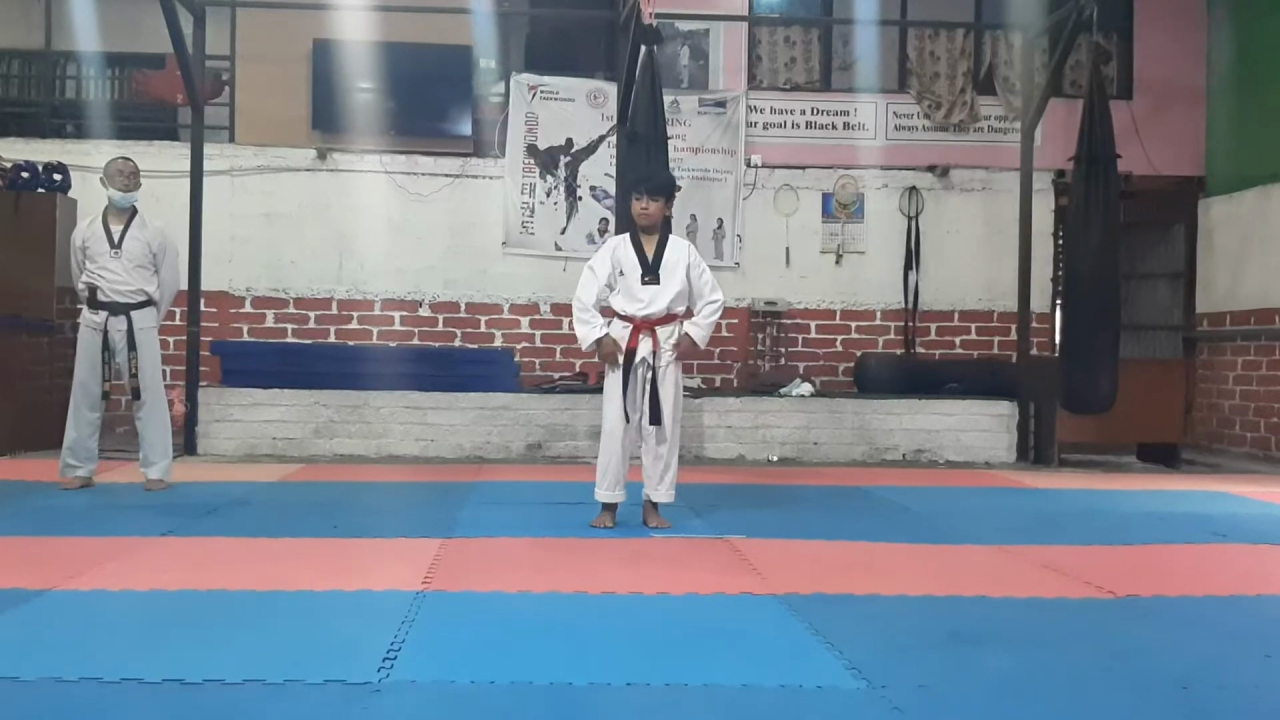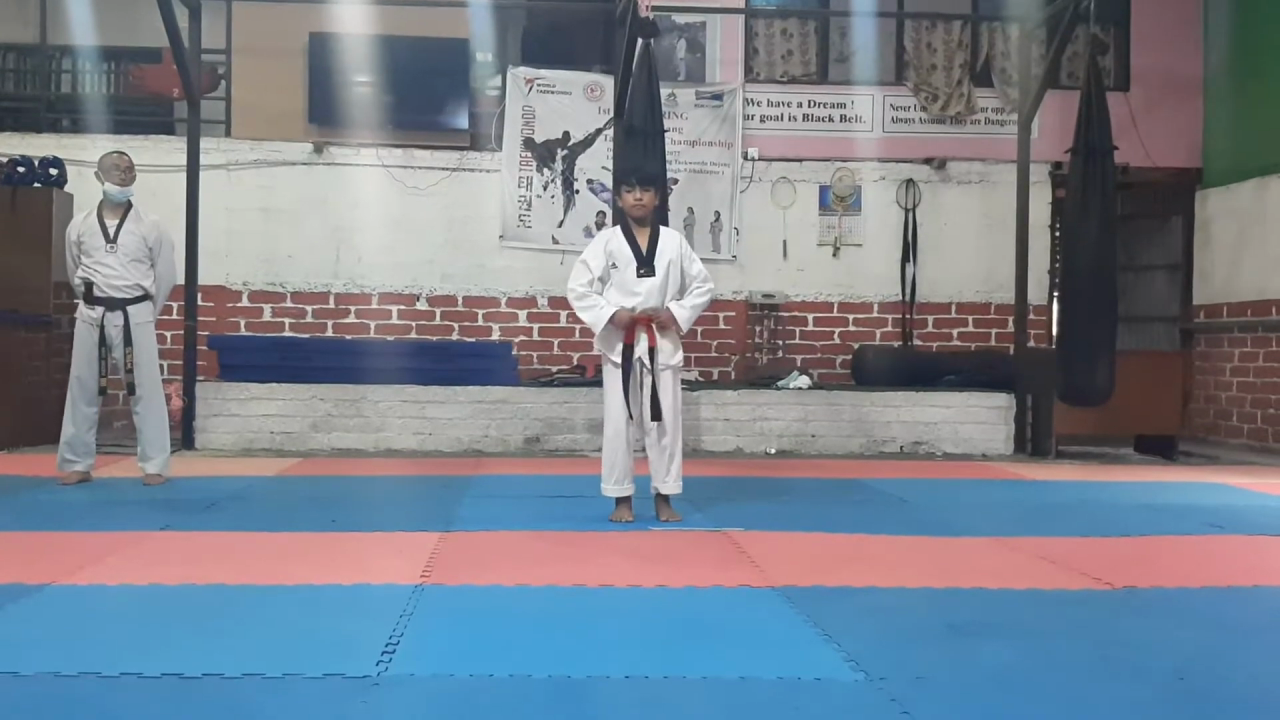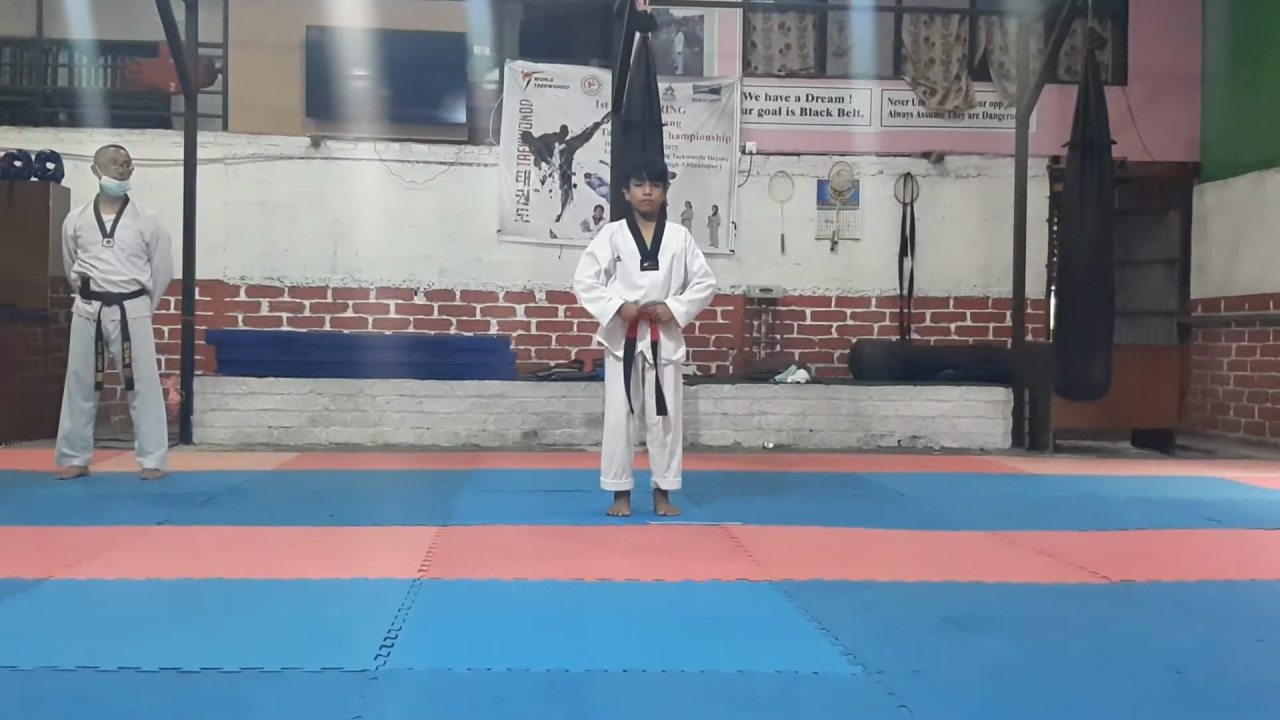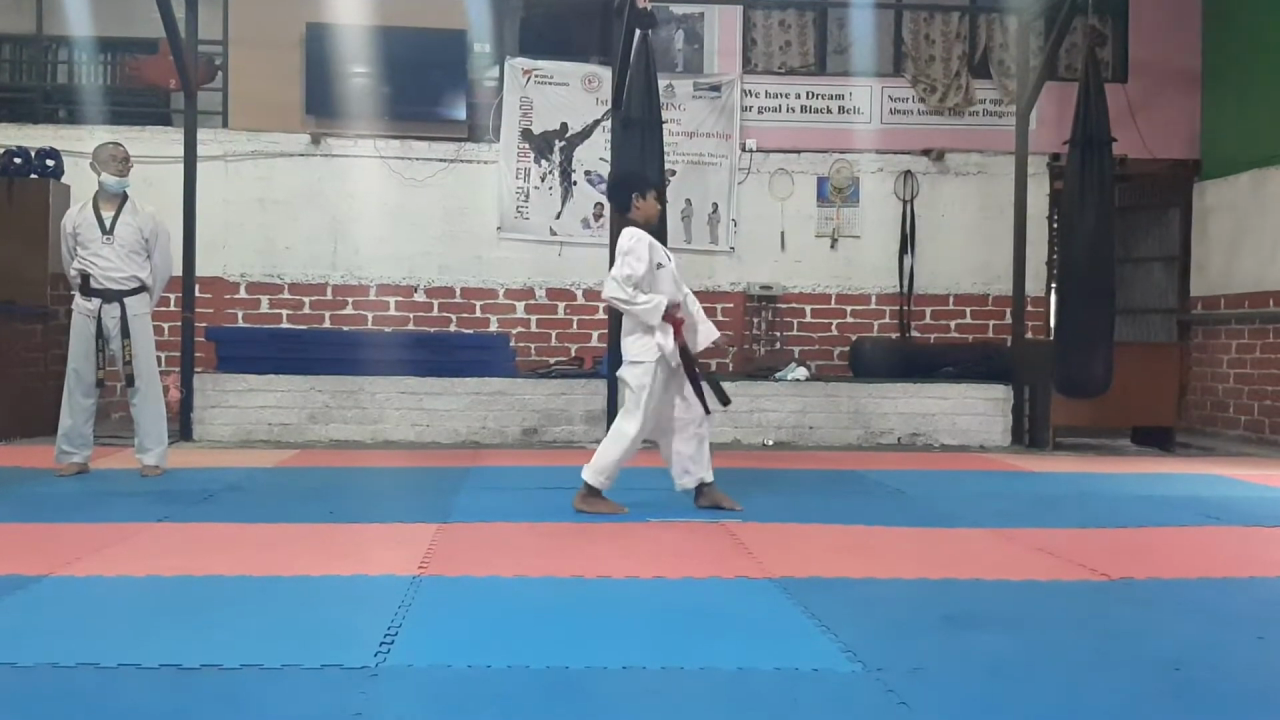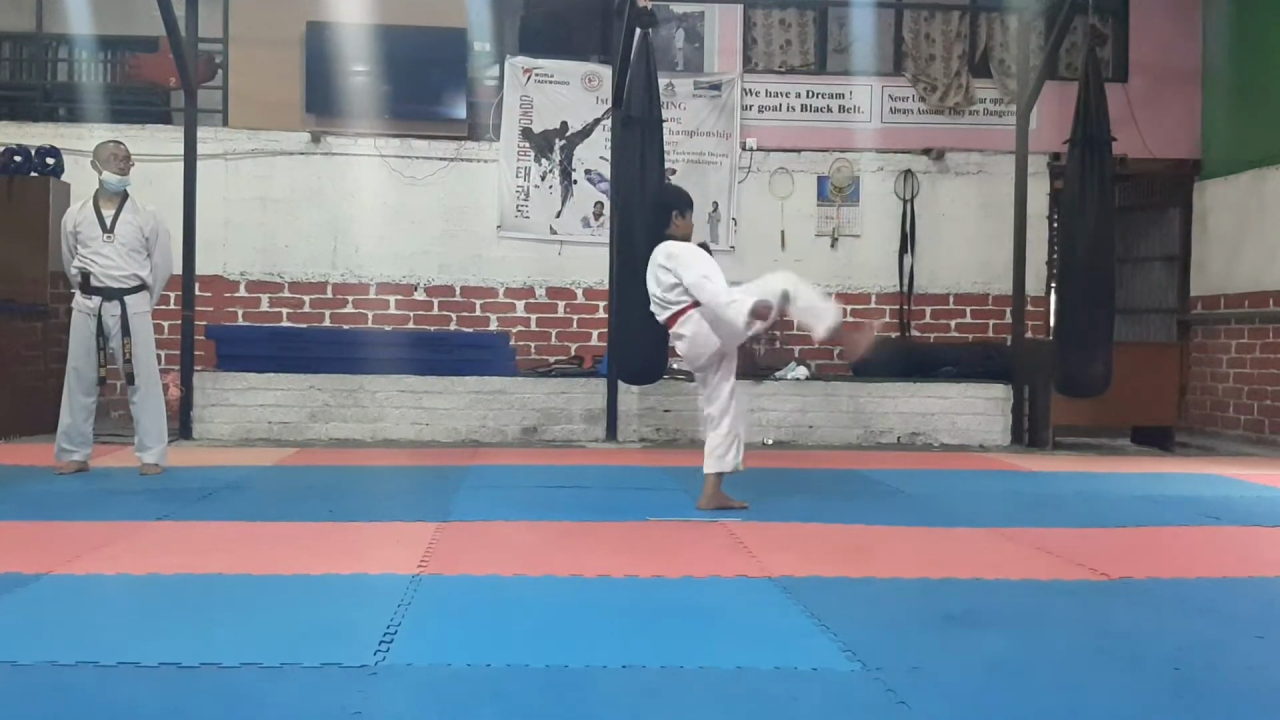
dt=1s
person 1, frame 1
left shoulder: (684, 251)
right shoulder: (615, 248)
left elbow: (712, 298)
right elbow: (585, 297)
left wrist: (694, 335)
right wrist: (598, 338)
left hip: (666, 346)
right hip: (624, 344)
left knee: (663, 428)
right knee: (617, 426)
left ankle: (653, 505)
right ankle: (608, 505)
person 1, frame 2
left shoulder: (674, 241)
right shoulder: (607, 241)
left elbow: (702, 285)
right elbow: (578, 287)
left wrist: (677, 313)
right wrist: (610, 314)
left hip: (662, 343)
right hip: (620, 342)
left knee: (664, 420)
right knee: (618, 421)
left ankle: (663, 495)
right ankle: (622, 497)
person 1, frame 3
left shoulder: (679, 236)
right shoulder: (613, 234)
left elbow: (705, 282)
right elbow: (585, 281)
left wrist: (676, 308)
right wrist: (617, 307)
left hip: (664, 336)
right hip: (623, 335)
left knee: (665, 415)
right knee: (619, 414)
left ankle: (662, 491)
right ankle: (620, 492)
person 1, frame 4
left shoulder: (646, 242)
right shoulder: (636, 241)
left elbow: (678, 294)
right elbow: (615, 291)
left wrist: (704, 332)
right wrist: (660, 308)
left hip: (661, 343)
right hip: (648, 343)
left knee: (688, 415)
right knee: (636, 420)
left ankle: (703, 488)
right ankle: (588, 492)
person 1, frame 5
left shoulder: (657, 260)
right shoulder: (678, 252)
right elbow: (708, 289)
right wrist: (750, 307)
left hip: (693, 345)
right hip: (714, 327)
left knee: (720, 414)
right knee: (780, 287)
left ankle: (712, 492)
right ankle: (837, 331)
person 2, frame 1
left shoulder: (153, 233)
right shoulder: (85, 231)
left elbow: (169, 281)
right elbow: (79, 277)
left wrist: (149, 317)
right wrist: (99, 309)
left hip: (138, 322)
right hip: (96, 322)
left knee: (149, 395)
right knee: (86, 395)
left ankle: (156, 471)
right ankle: (79, 468)
person 2, frame 2
left shoulder: (149, 226)
right shoulder: (80, 225)
left elbow: (165, 275)
right elbow: (75, 272)
left wrist: (145, 310)
right wrist: (95, 305)
left hip: (134, 317)
right hip: (92, 317)
left knee: (146, 390)
right knee: (83, 390)
left ankle: (154, 465)
right ankle: (77, 463)
person 2, frame 3
left shoulder: (146, 220)
right shoulder: (76, 219)
left elbow: (162, 269)
right elbow: (72, 266)
left wrist: (142, 305)
right wrist: (92, 300)
left hip: (131, 312)
right hip: (88, 312)
left knee: (143, 385)
right knee: (80, 385)
left ankle: (152, 459)
right ankle: (75, 457)
person 2, frame 4
left shoulder: (145, 217)
right shoulder: (75, 217)
left elbow: (162, 266)
right elbow: (71, 264)
left wrist: (141, 302)
right wrist: (91, 297)
left hip: (131, 309)
right hip: (88, 309)
left knee: (143, 382)
right knee: (80, 382)
left ankle: (152, 457)
right ankle: (74, 455)
person 2, frame 5
left shoulder: (146, 216)
right shoulder: (75, 215)
left elbow: (162, 265)
right elbow: (71, 263)
left wrist: (142, 300)
right wrist: (91, 294)
left hip: (131, 307)
right hip: (88, 307)
left knee: (143, 380)
right knee: (80, 380)
left ankle: (151, 455)
right ankle: (74, 453)
